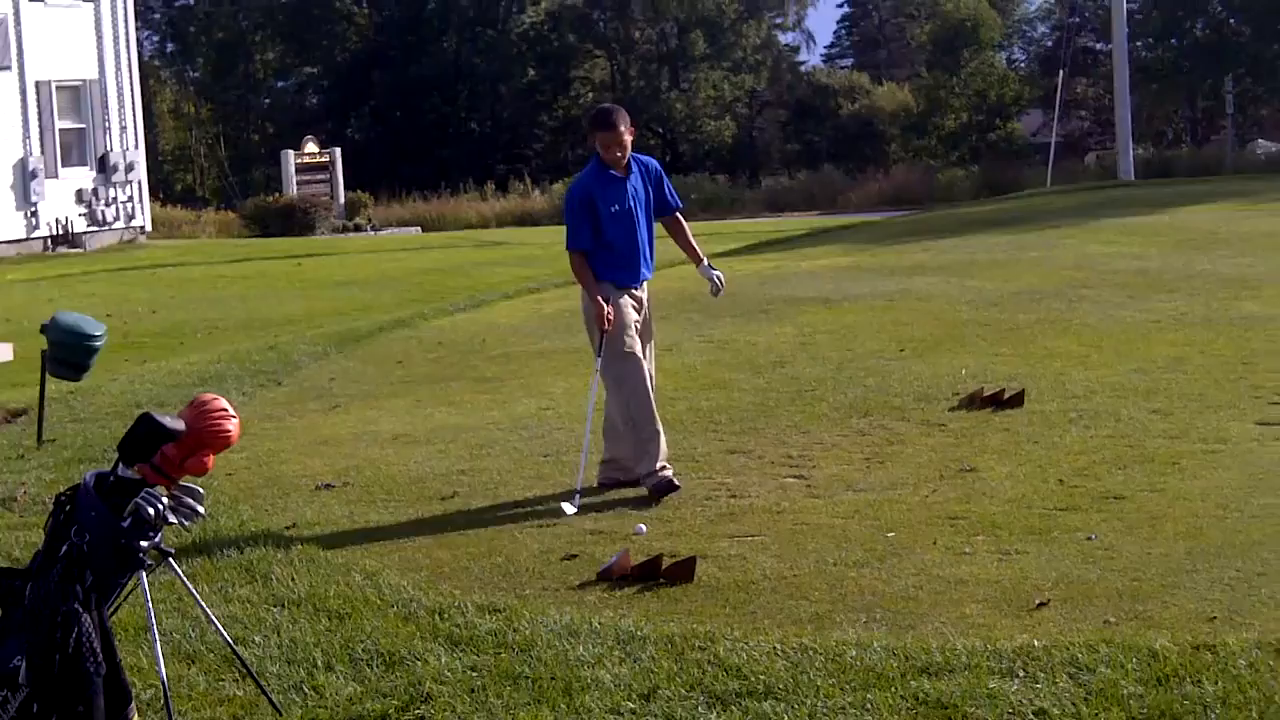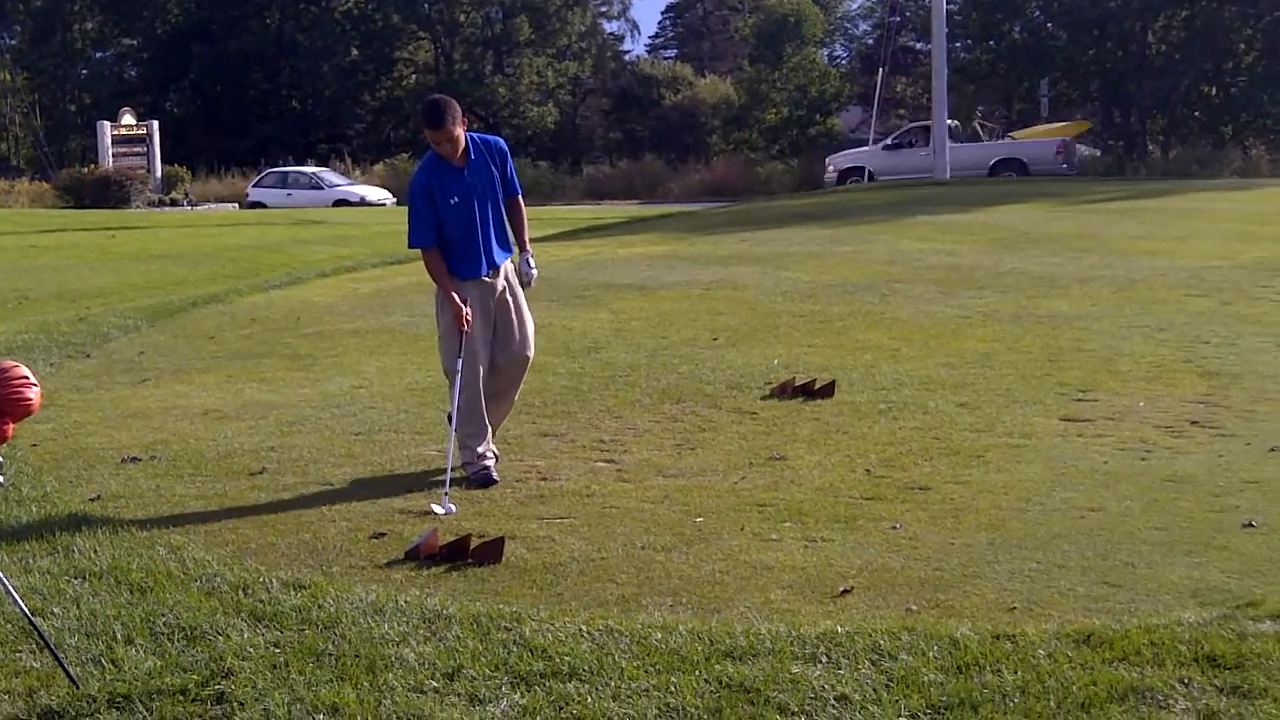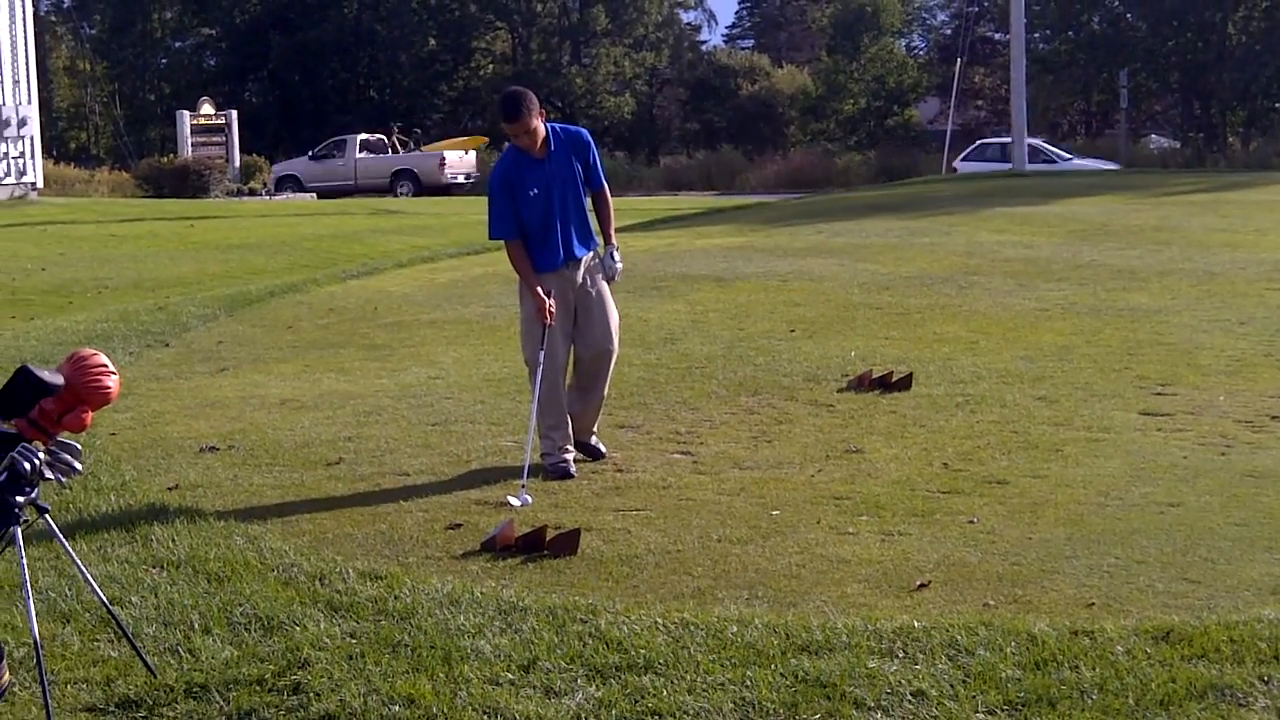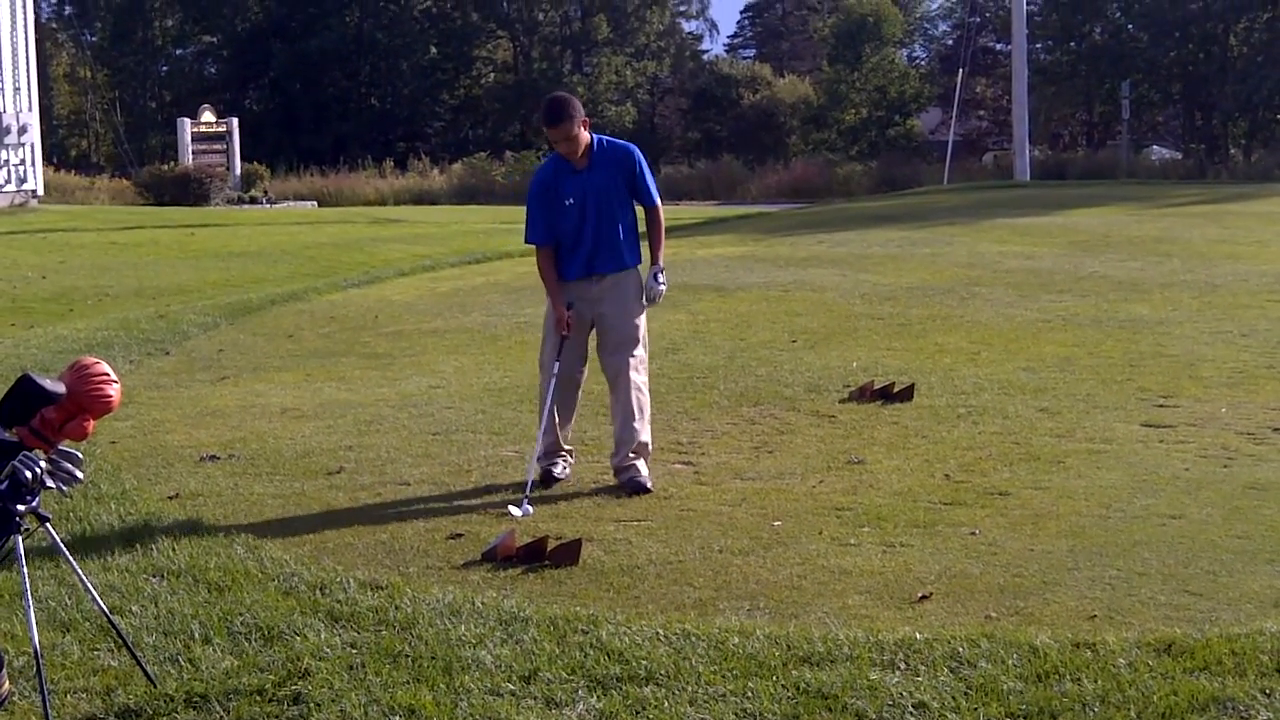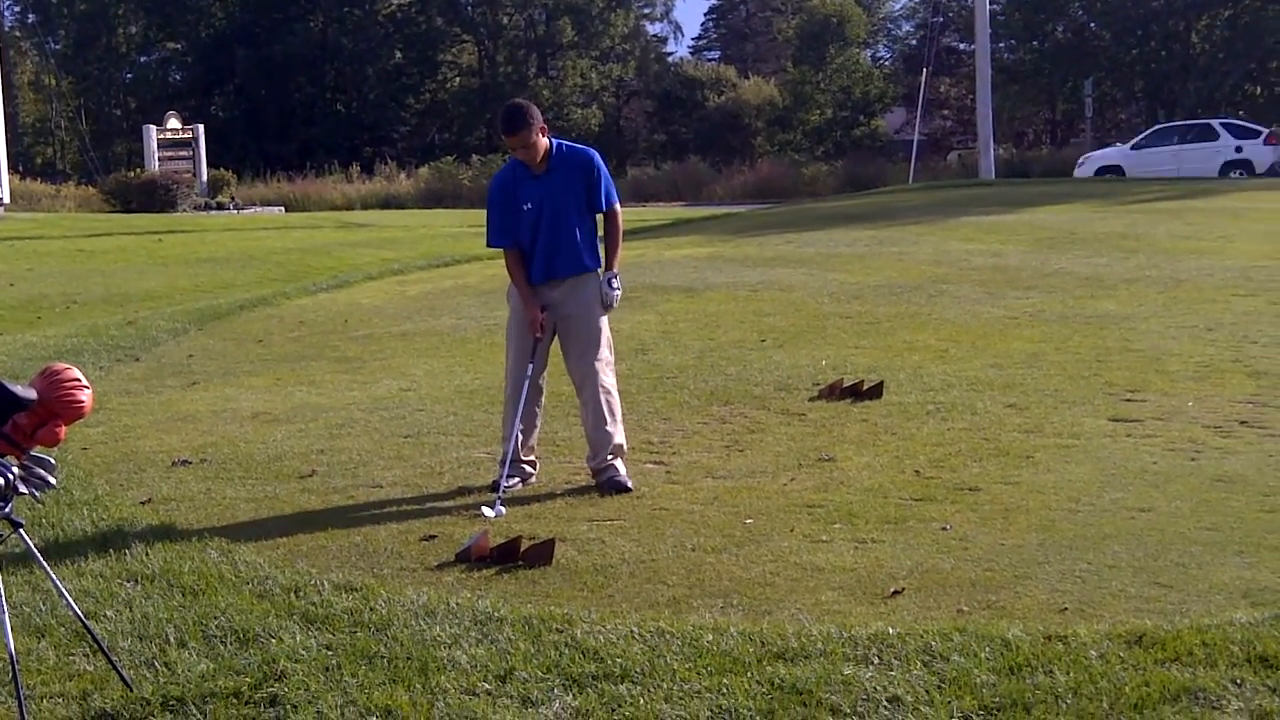
dt=1s
person 1, frame 1
left shoulder: (648, 170)
right shoulder: (583, 189)
left elbow: (672, 218)
right elbow: (578, 253)
left wrist: (702, 263)
right wrist: (597, 298)
left hip: (639, 289)
right hip: (608, 294)
left knee: (636, 381)
right knee: (630, 381)
left ankle: (617, 467)
right ankle: (653, 467)
person 1, frame 2
left shoulder: (495, 150)
right shoulder: (425, 180)
left elbow: (513, 201)
right elbow: (428, 248)
left wrist: (525, 253)
right wrist: (452, 296)
left hip: (502, 269)
right hip: (461, 283)
left knee: (518, 352)
right knee: (468, 371)
left ankle: (479, 425)
right ankle: (477, 457)
person 1, frame 3
left shoulder: (578, 141)
right shoulder: (504, 173)
left elbow: (599, 192)
right elbow: (511, 239)
left wrist: (610, 245)
right wrist: (535, 290)
left hip: (587, 262)
right hip: (542, 275)
left knee: (602, 346)
right knee: (549, 364)
left ankle: (581, 428)
right ankle: (556, 449)
person 1, frame 4
left shoulder: (626, 157)
right shoulder: (544, 179)
left elbow: (653, 209)
right elbow: (544, 247)
left wrist: (657, 267)
right wrist: (557, 301)
left hip: (621, 279)
right hip: (569, 286)
left knee: (627, 372)
right knee: (558, 373)
left ankle: (631, 463)
right ankle: (554, 457)
person 1, frame 5
left shoulder: (585, 162)
right shoulder: (503, 184)
left elbow: (612, 214)
right elbow: (510, 249)
left wrist: (611, 272)
right wrist: (529, 303)
left hip: (581, 283)
right hip: (529, 289)
left knee: (595, 375)
right knee: (521, 378)
left ankle: (608, 462)
right ankle: (519, 463)
